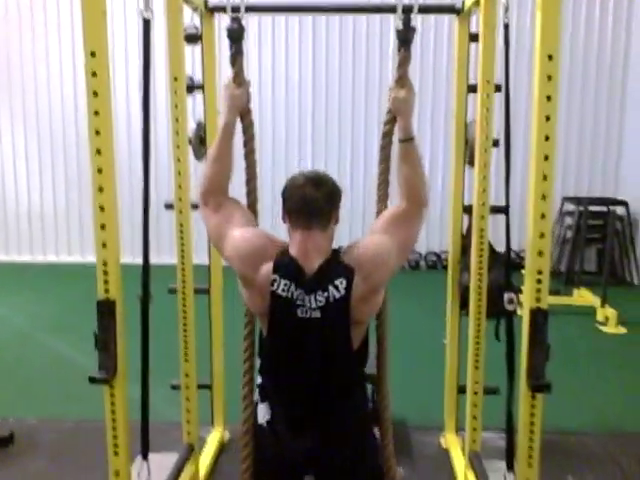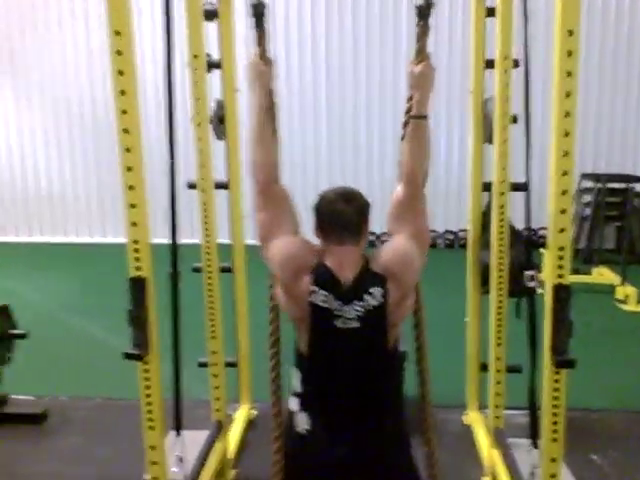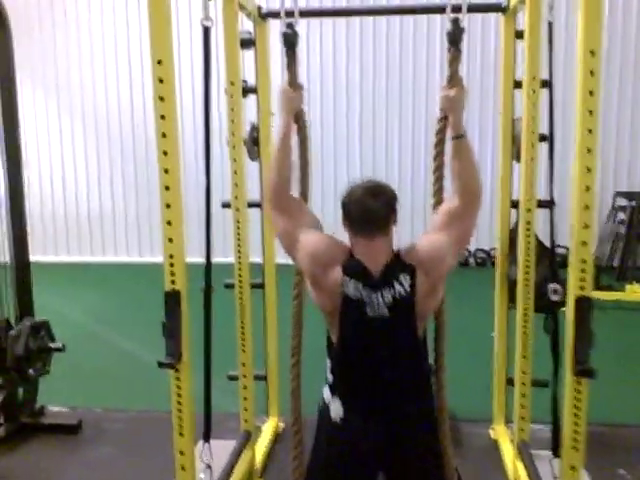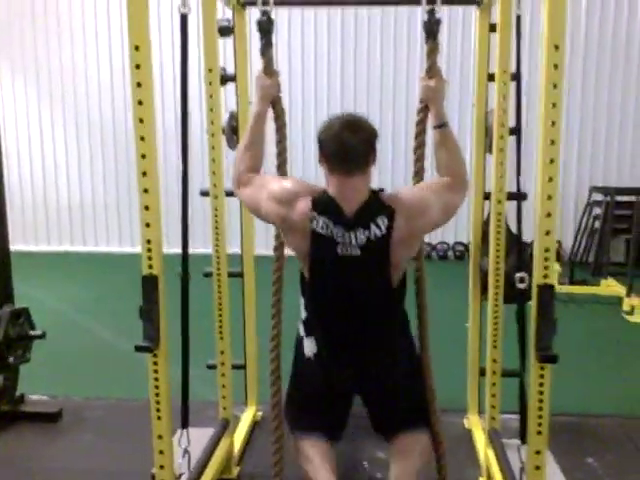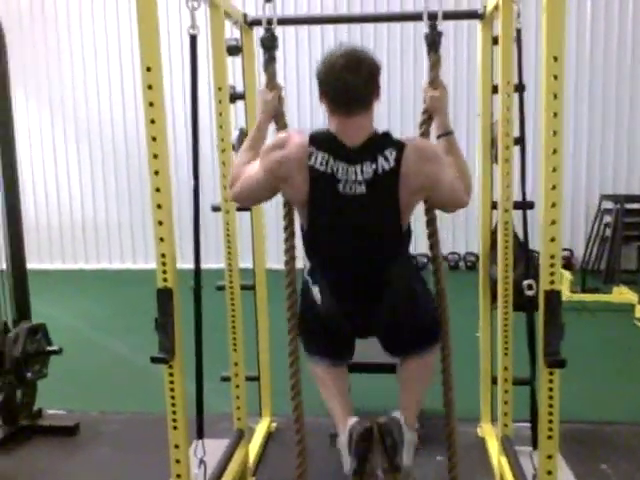
dt=0.3s
person 1, frame 1
left shoulder: (257, 266)
right shoulder: (365, 271)
left elbow: (211, 198)
right elbow: (415, 204)
left wrist: (229, 116)
right wrist: (404, 124)
left hip: (278, 426)
right hip: (344, 426)
person 1, frame 2
left shoulder: (297, 277)
right shoulder: (394, 278)
left elbow: (266, 186)
right elbow: (411, 186)
left wrist: (260, 96)
right wrist: (420, 101)
left hip: (314, 429)
right hip: (379, 431)
person 1, frame 3
left shoulder: (326, 272)
right shoulder: (424, 271)
left elbow: (279, 200)
right elbow: (468, 200)
left wrist: (287, 119)
right wrist: (456, 121)
left hip: (345, 417)
right hip: (410, 417)
person 1, frame 4
left shoulder: (297, 209)
right shoulder: (405, 214)
left elbow: (242, 180)
right elbow: (458, 185)
left wrist: (261, 106)
right wrist: (437, 111)
left hip: (321, 350)
right hip: (387, 350)
left knee: (310, 431)
right knee: (412, 429)
person 1, frame 5
left shoulder: (289, 153)
right shoulder: (417, 157)
left elbow: (237, 188)
right elbow: (461, 194)
left wrist: (262, 119)
right wrist: (443, 123)
left hip: (328, 299)
right hip: (396, 300)
left knee: (323, 352)
right knee: (423, 341)
left ankle: (346, 428)
right ankle: (404, 424)
